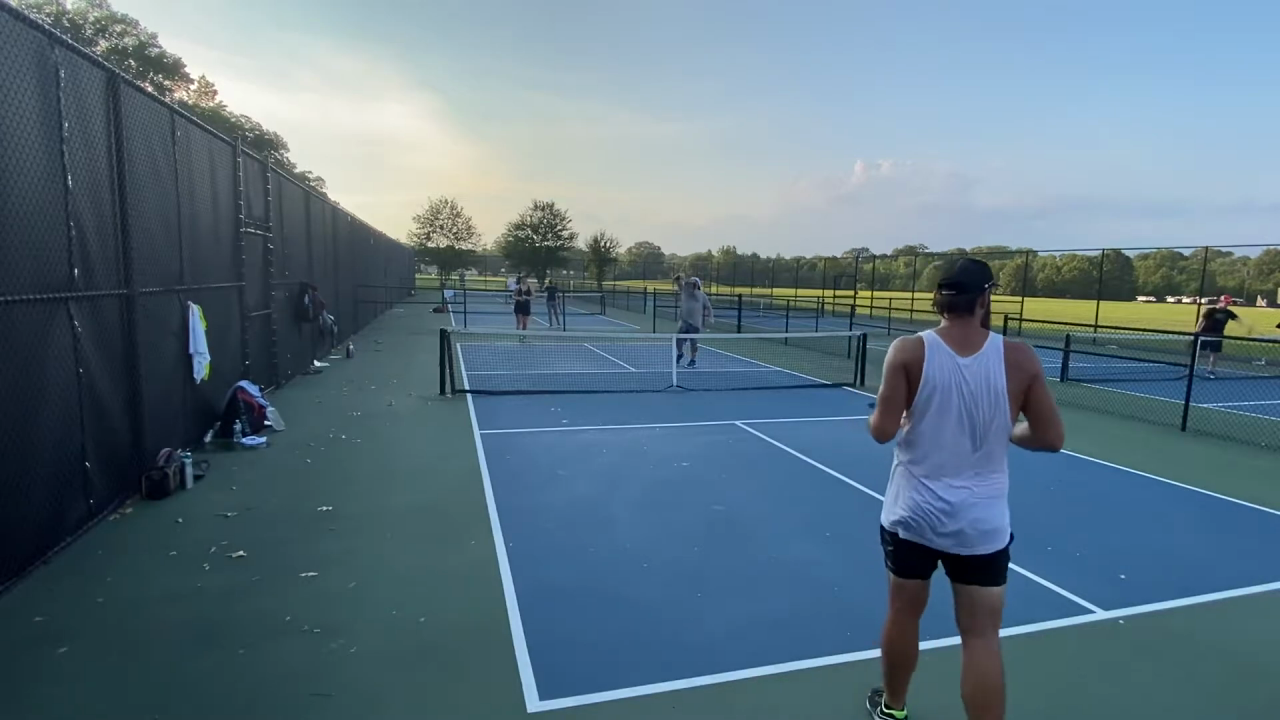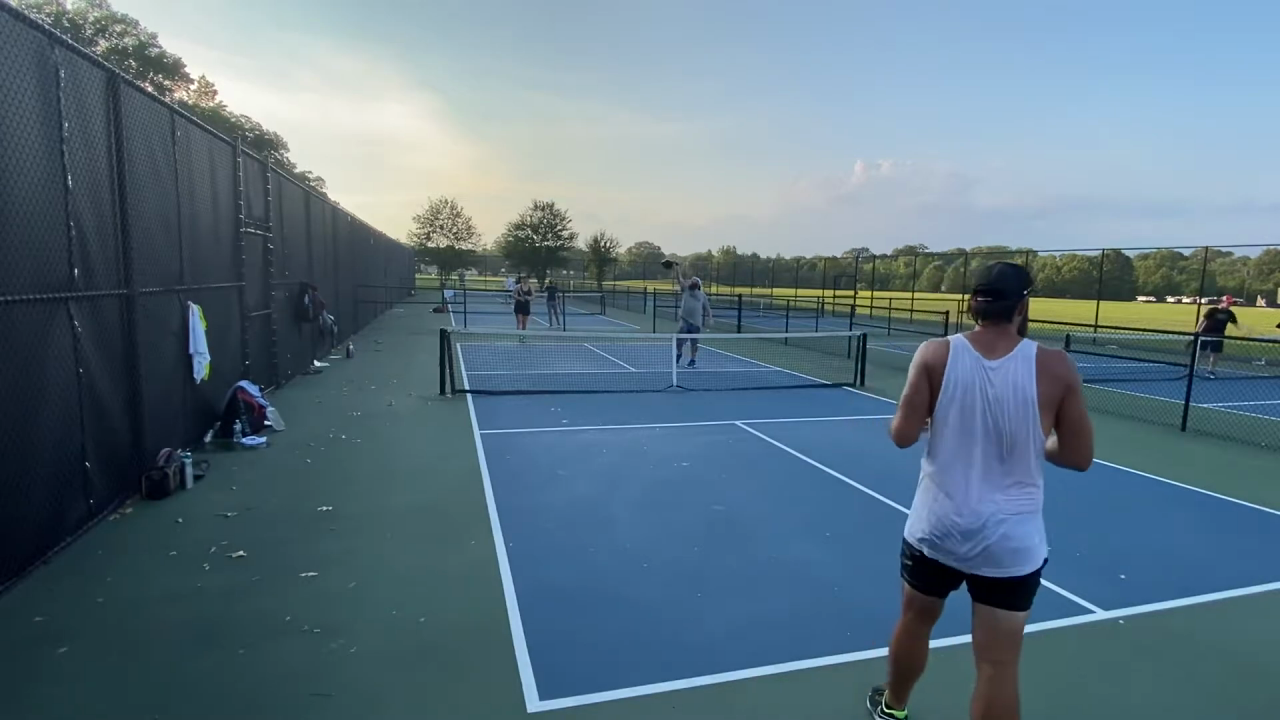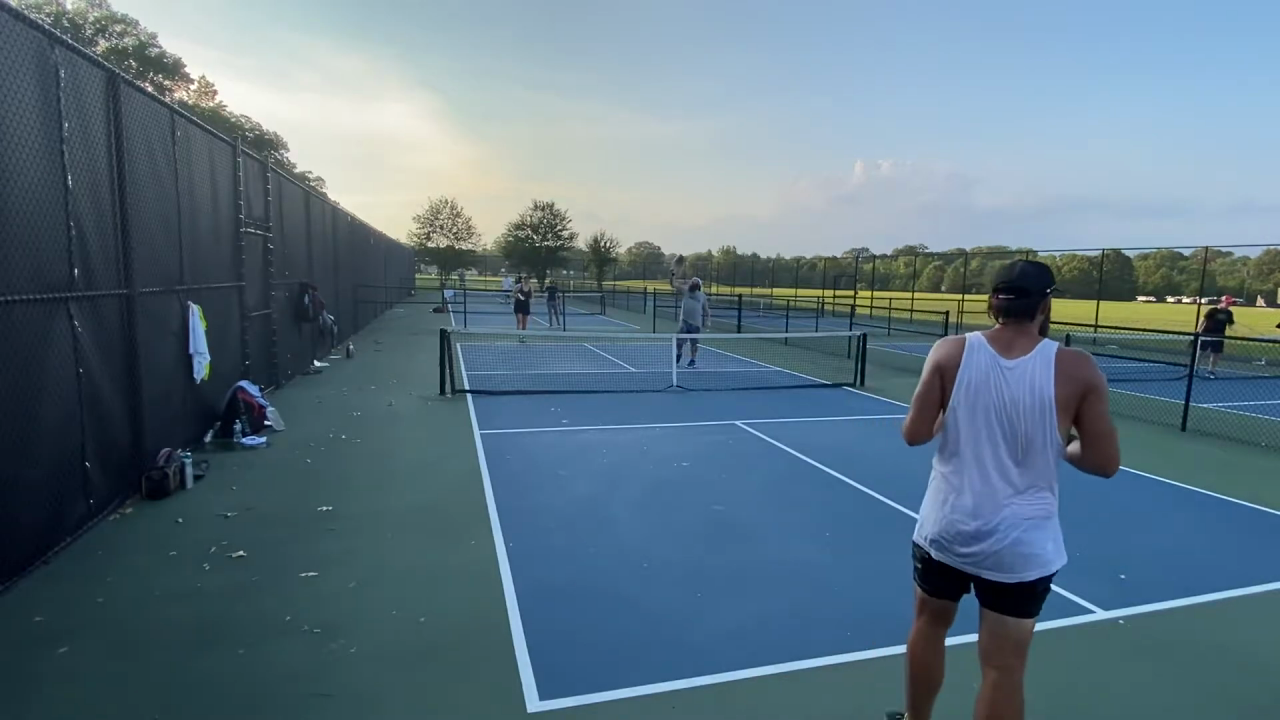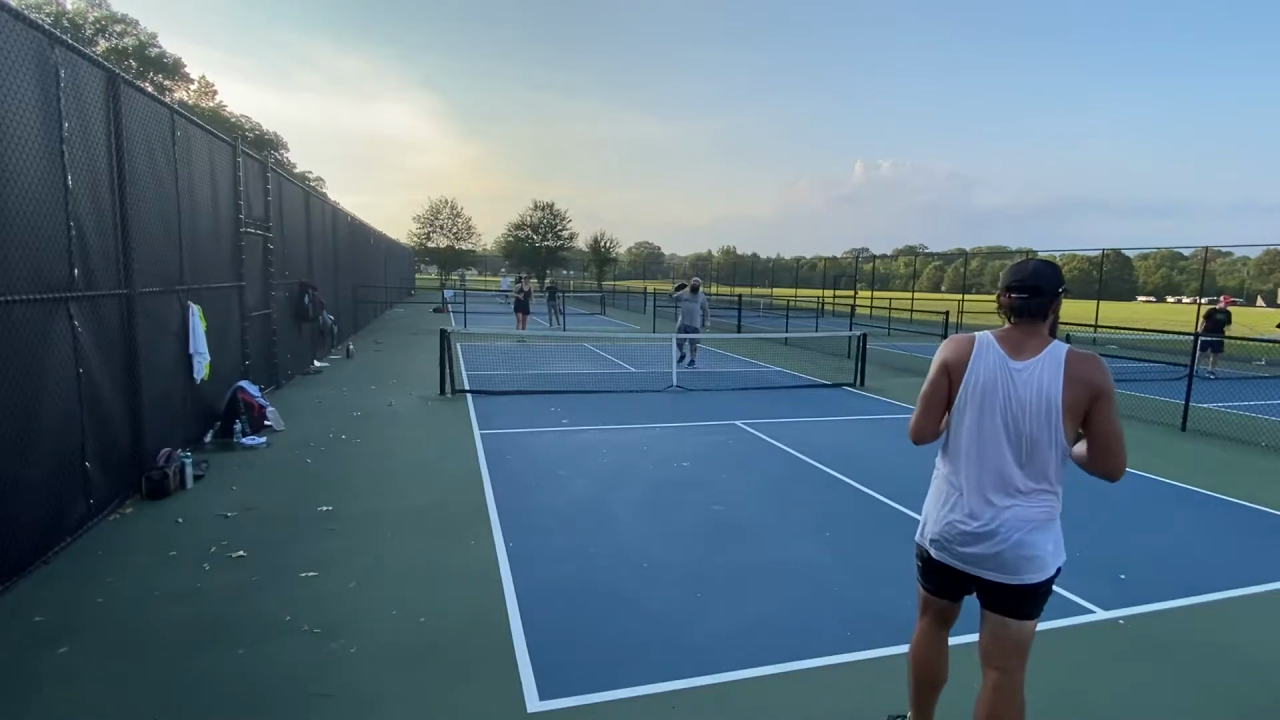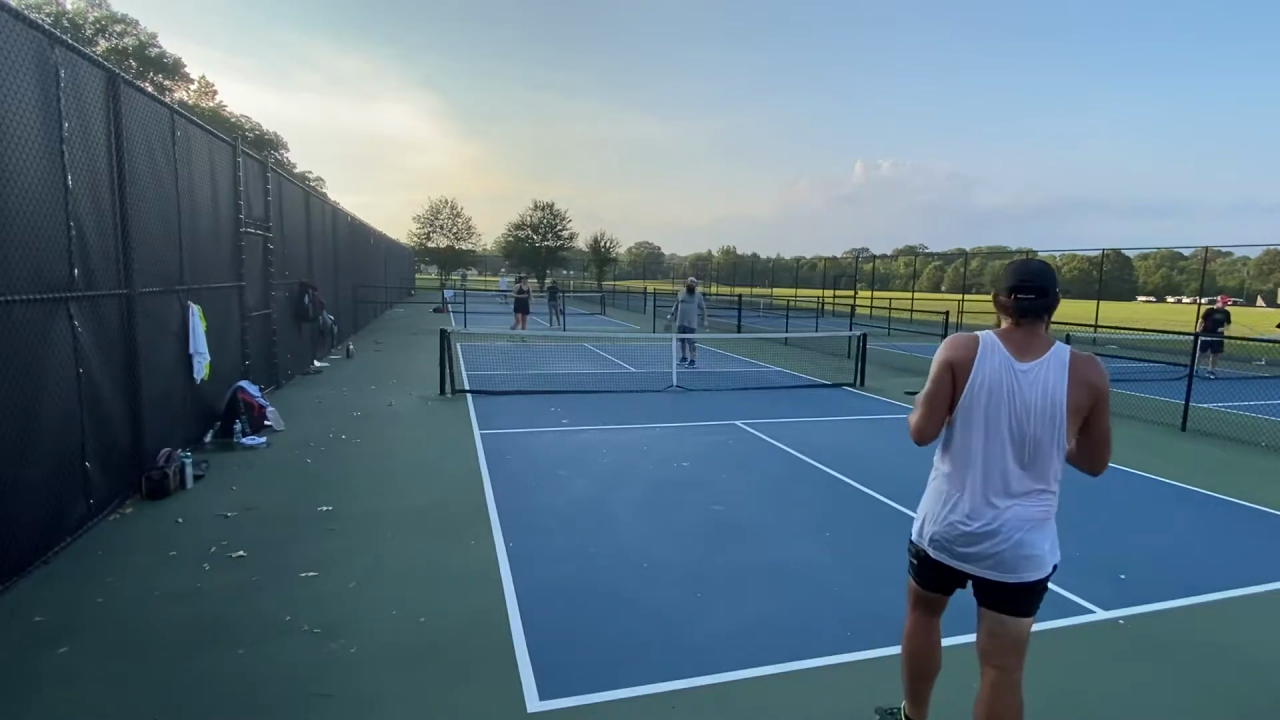
dt=0.2s
person 1, frame 1
left shoulder: (908, 351)
right shoulder: (1020, 358)
left elbow: (882, 430)
right elbow: (1050, 439)
left hip: (912, 513)
right hip: (982, 521)
left knee: (904, 612)
right knee: (980, 637)
person 1, frame 2
left shoulder: (935, 355)
right shoulder: (1055, 367)
left elbow: (902, 436)
right elbow: (1079, 457)
left hip: (937, 528)
right hip: (1012, 540)
left knee: (915, 621)
right knee: (998, 665)
person 1, frame 3
left shoulder: (950, 352)
right shoulder: (1077, 368)
left elbow: (914, 433)
right elbow: (1104, 462)
left hip: (947, 528)
right hip: (1022, 545)
left knee: (929, 626)
right knee: (1003, 669)
person 1, frame 4
left shoulder: (959, 351)
right shoulder: (1087, 372)
left elbow: (920, 432)
right elbow: (1110, 468)
left hip: (948, 528)
right hip: (1024, 546)
left knee: (933, 625)
right knee: (1004, 669)
person 1, frame 5
left shoulder: (961, 350)
right shoulder: (1087, 372)
left elbow: (922, 432)
right elbow: (1093, 463)
left wrist: (922, 402)
left hip: (945, 526)
right hip: (1022, 544)
left knee: (922, 614)
right knee: (1002, 667)
